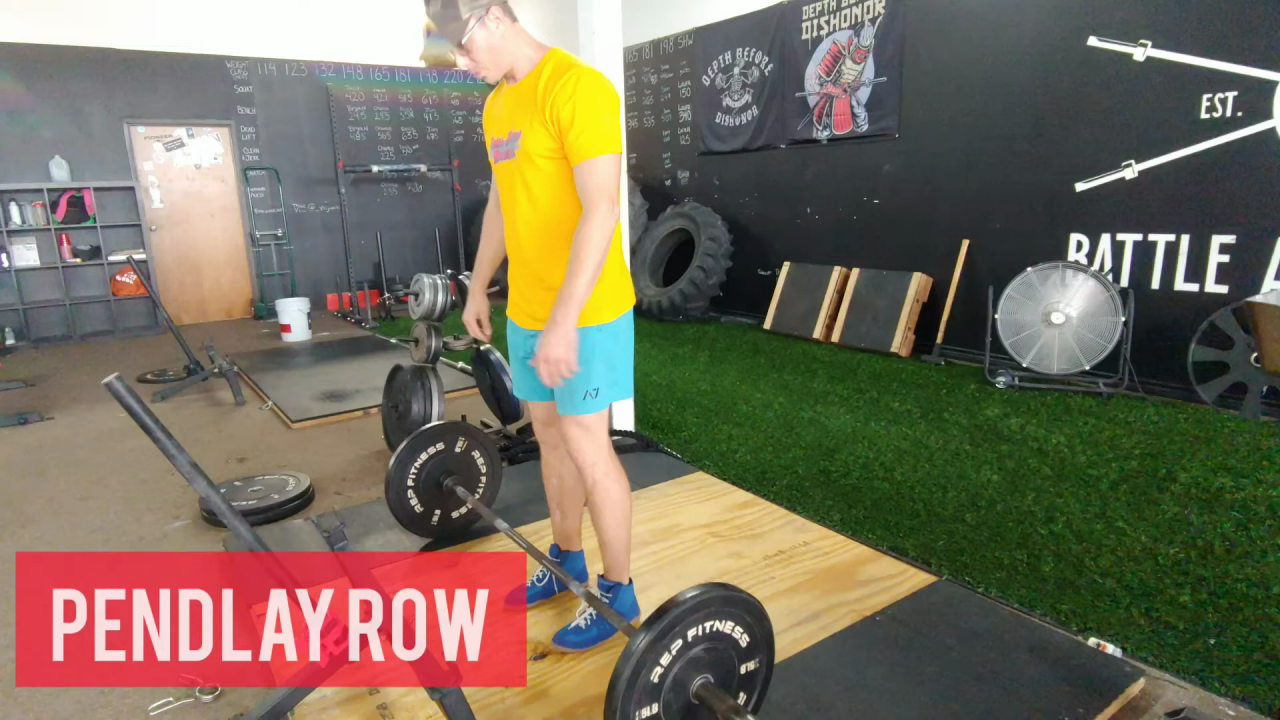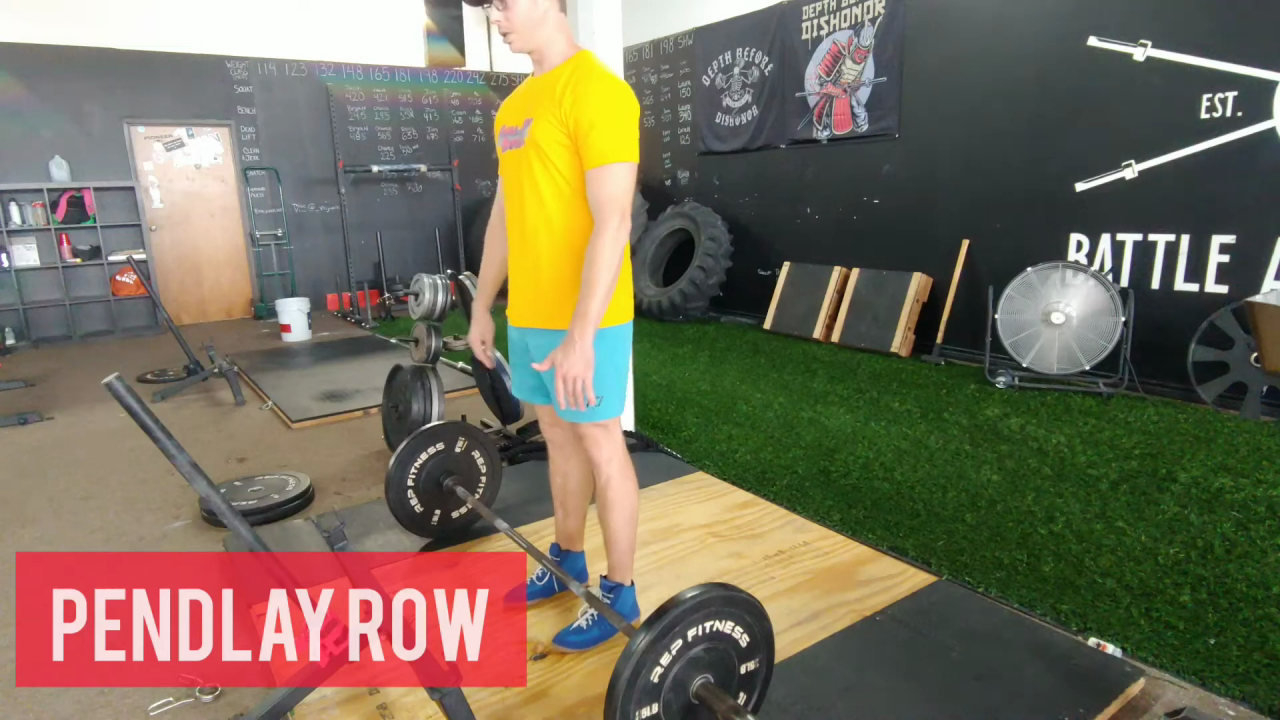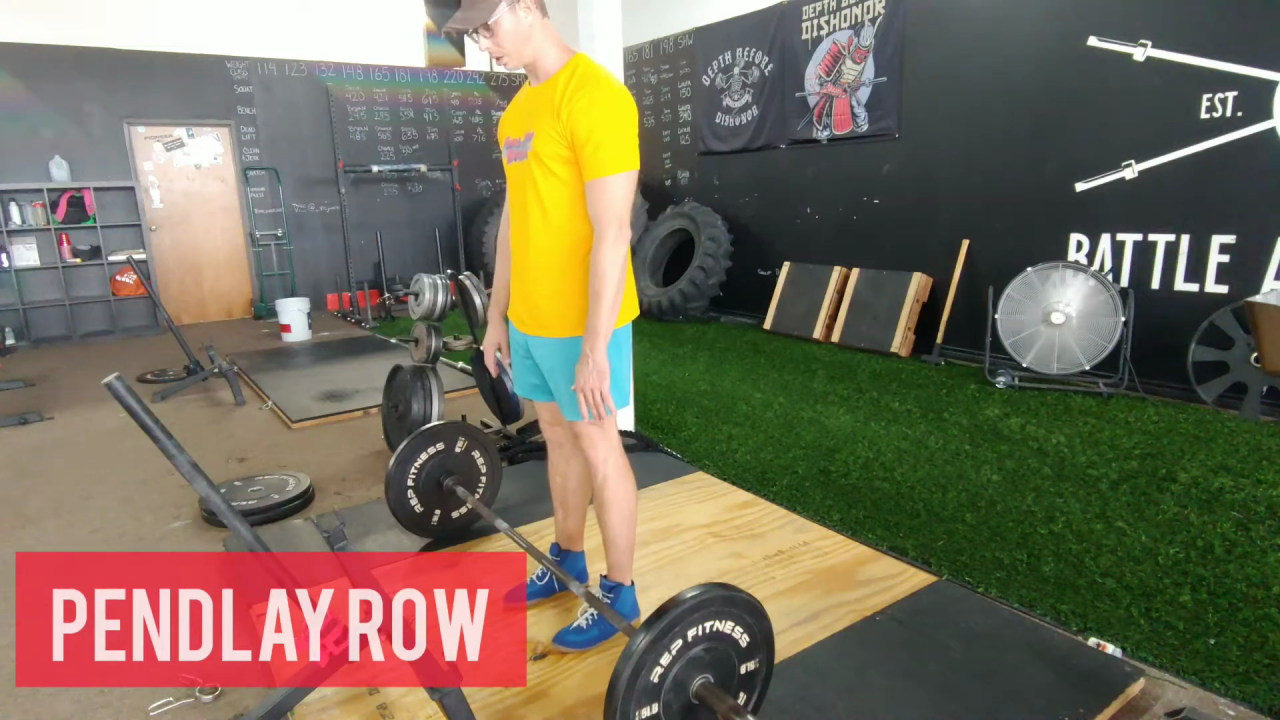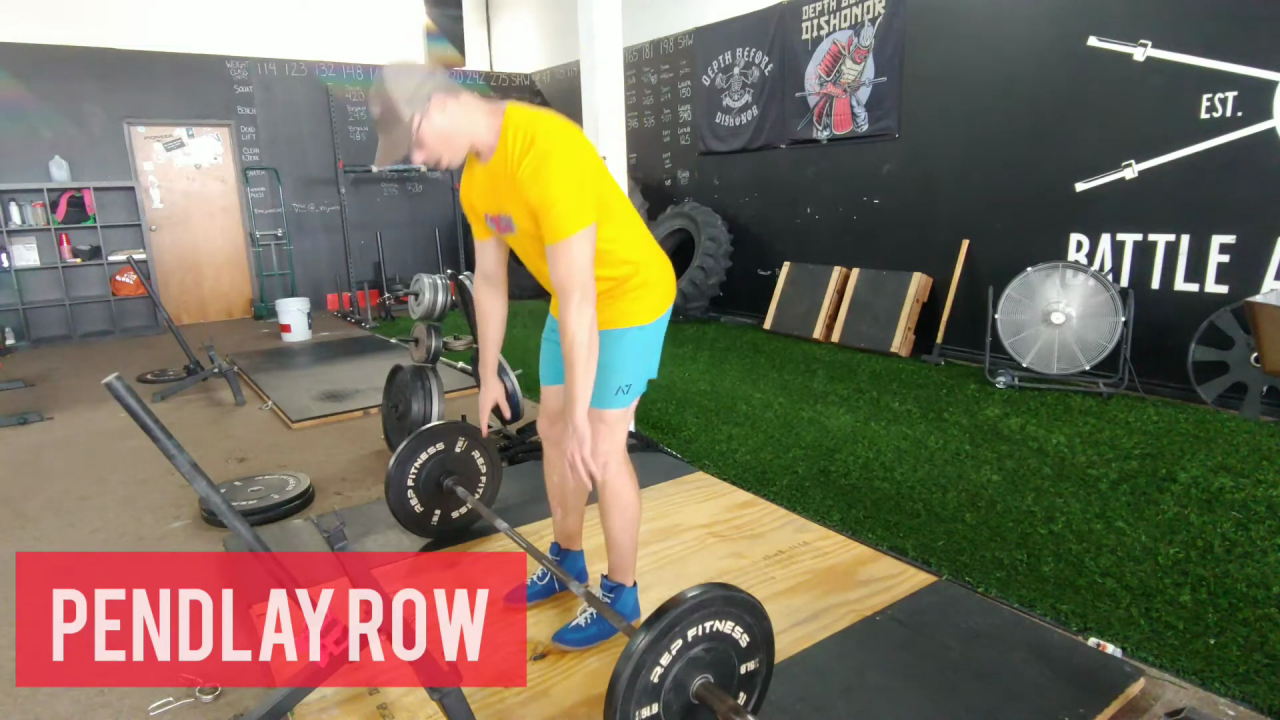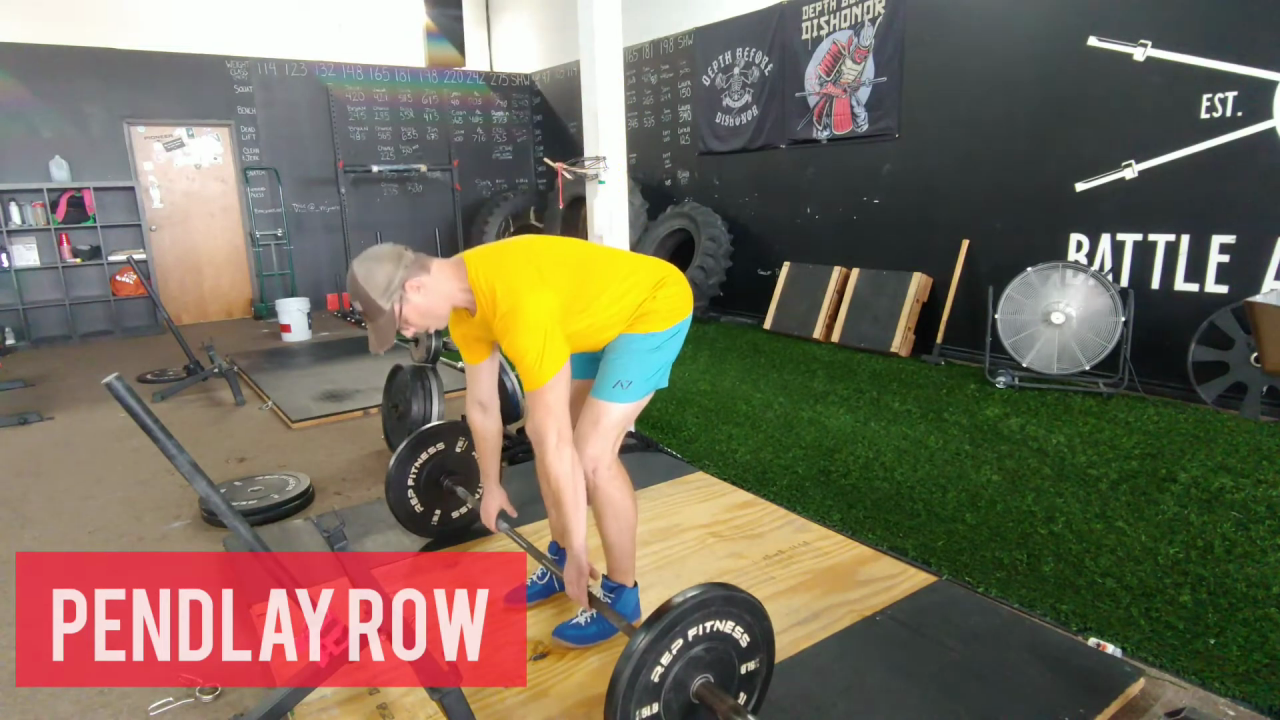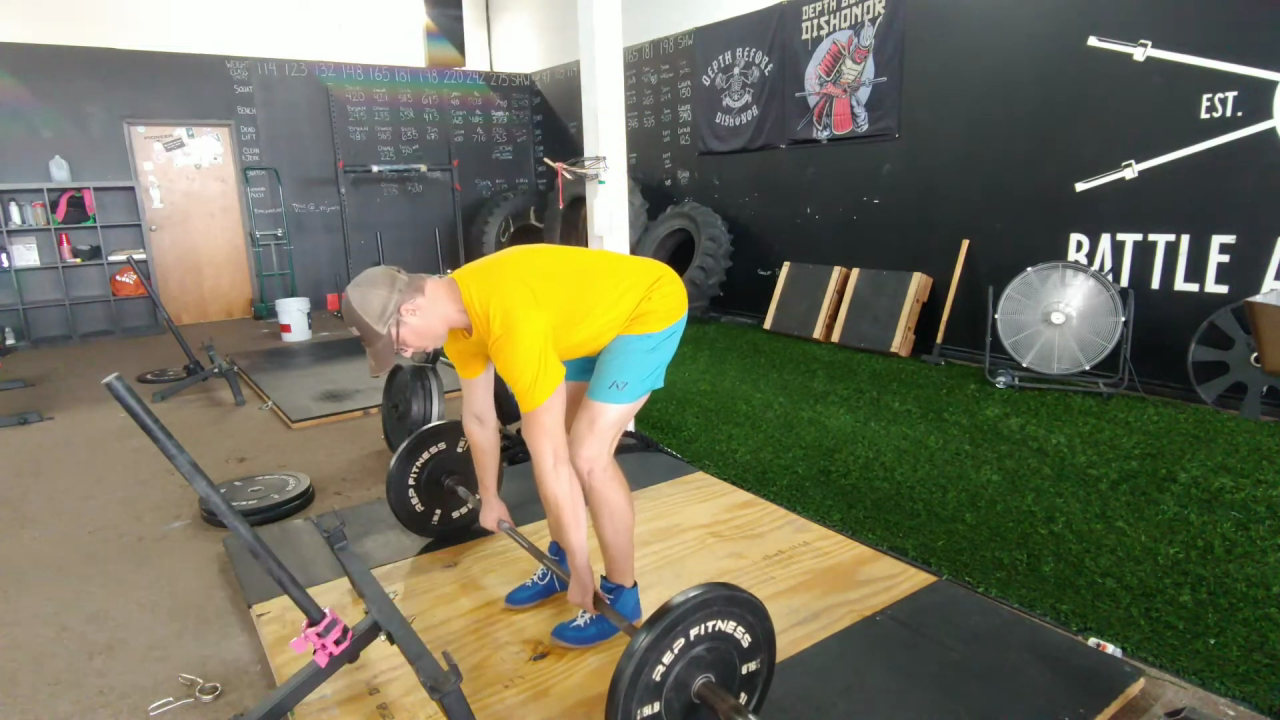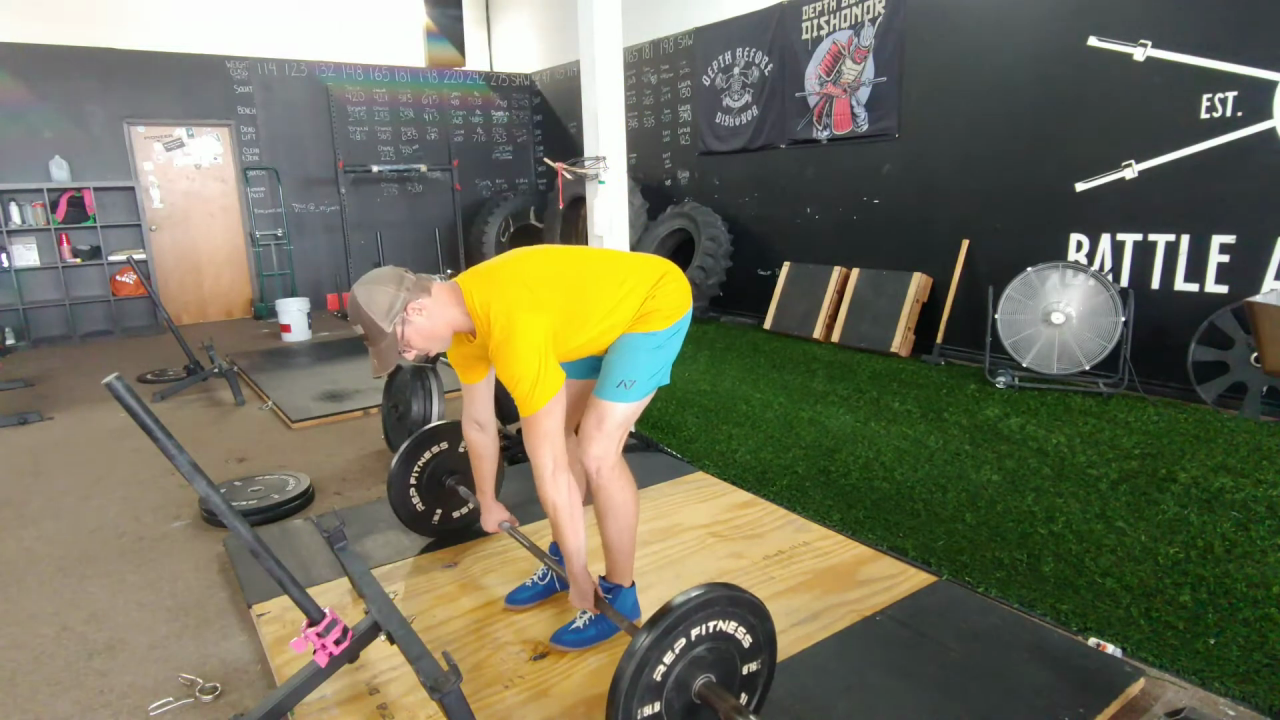
dt=0.7s
person 1, frame 1
left shoulder: (576, 88)
right shoulder: (498, 104)
left elbow: (601, 211)
left wrist: (565, 321)
right wrist: (479, 285)
left hip: (584, 311)
right hip: (528, 308)
left knee: (585, 441)
right knee: (550, 433)
left ankle: (618, 591)
right ankle: (566, 560)
person 1, frame 2
left shoulder: (597, 91)
right shoulder: (516, 103)
left elbow: (612, 224)
left wrist: (580, 335)
right wrist: (480, 307)
left hip: (582, 317)
right hip: (529, 311)
left knee: (598, 443)
right knee: (558, 435)
left ankle: (619, 594)
right ankle: (568, 560)
person 1, frame 3
left shoulder: (596, 97)
right shoulder: (519, 109)
left elbow: (612, 234)
left wrist: (596, 348)
right wrist: (496, 314)
left hip: (581, 321)
right hip: (532, 316)
left knee: (597, 446)
right knee: (558, 436)
left ankle: (619, 593)
right ankle: (567, 560)
person 1, frame 4
left shoulder: (548, 155)
right shoulder: (475, 177)
left elbow: (578, 296)
right elbow: (489, 279)
left wrist: (580, 418)
right wrist: (487, 375)
left hip: (628, 297)
right hip: (577, 306)
left knee: (600, 449)
right knee: (551, 430)
left ankle: (621, 595)
right ankle: (567, 560)
person 1, frame 5
left shoulder: (518, 306)
right shoulder: (461, 299)
left elbow: (558, 444)
right elbow: (481, 404)
left wrist: (578, 555)
right wrist: (490, 487)
left hip: (654, 306)
right hip: (605, 310)
left knee: (593, 454)
right knee: (541, 429)
left ankle: (621, 595)
right ankle: (557, 561)
person 1, frame 6
left shoulder: (512, 325)
right shoulder: (456, 310)
left elbow: (553, 462)
right elbow: (478, 417)
left wrist: (581, 573)
right wrist: (489, 498)
left hip: (650, 307)
right hip: (601, 310)
left knee: (588, 455)
right knee: (544, 433)
left ankle: (620, 594)
right ankle: (560, 563)
person 1, frame 7
left shoulder: (512, 329)
right shoulder: (459, 312)
left elbow: (550, 467)
right elbow: (477, 422)
left wrist: (579, 577)
right wrist: (487, 502)
left hip: (654, 304)
right hip: (604, 307)
left knee: (597, 451)
right knee: (554, 431)
left ankle: (619, 595)
right ankle: (558, 564)
